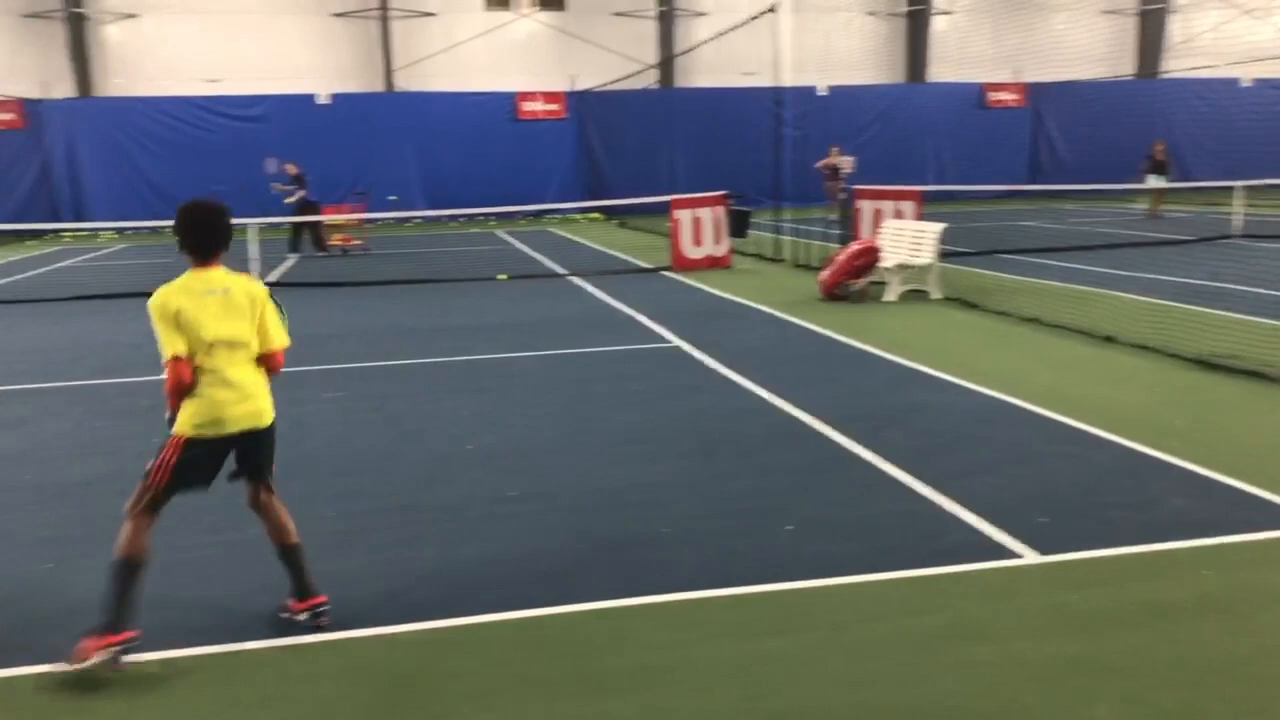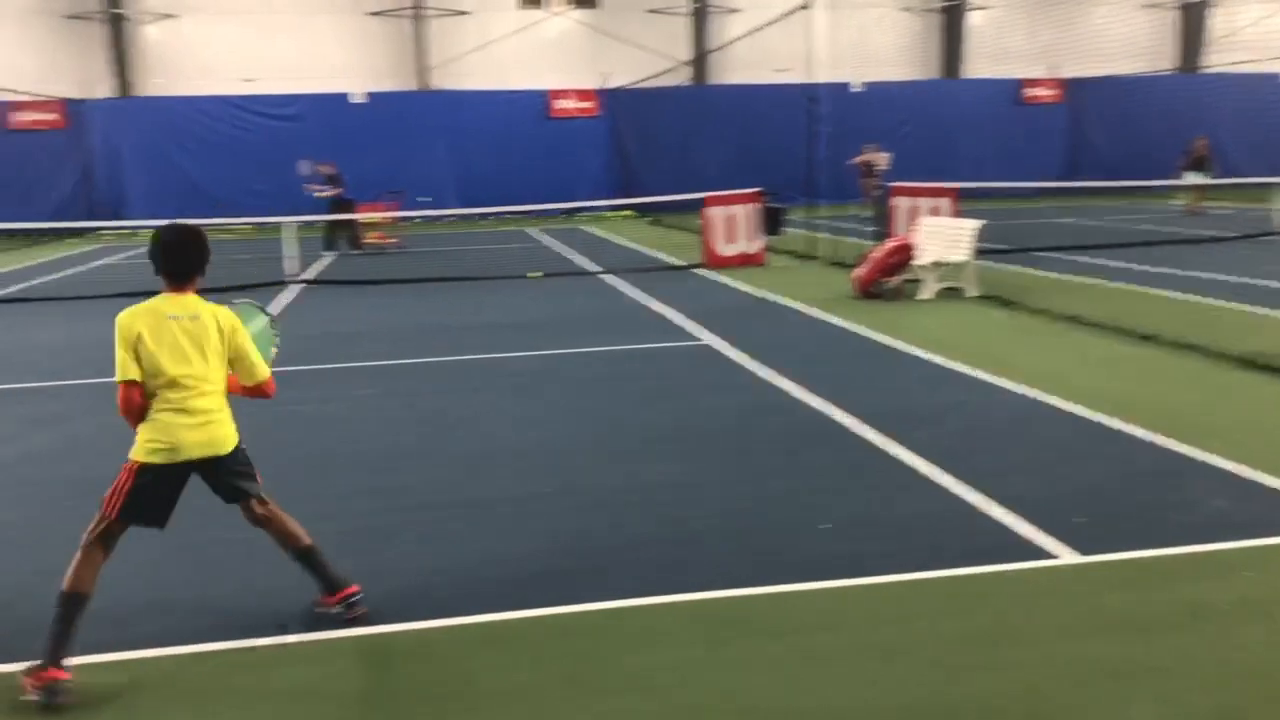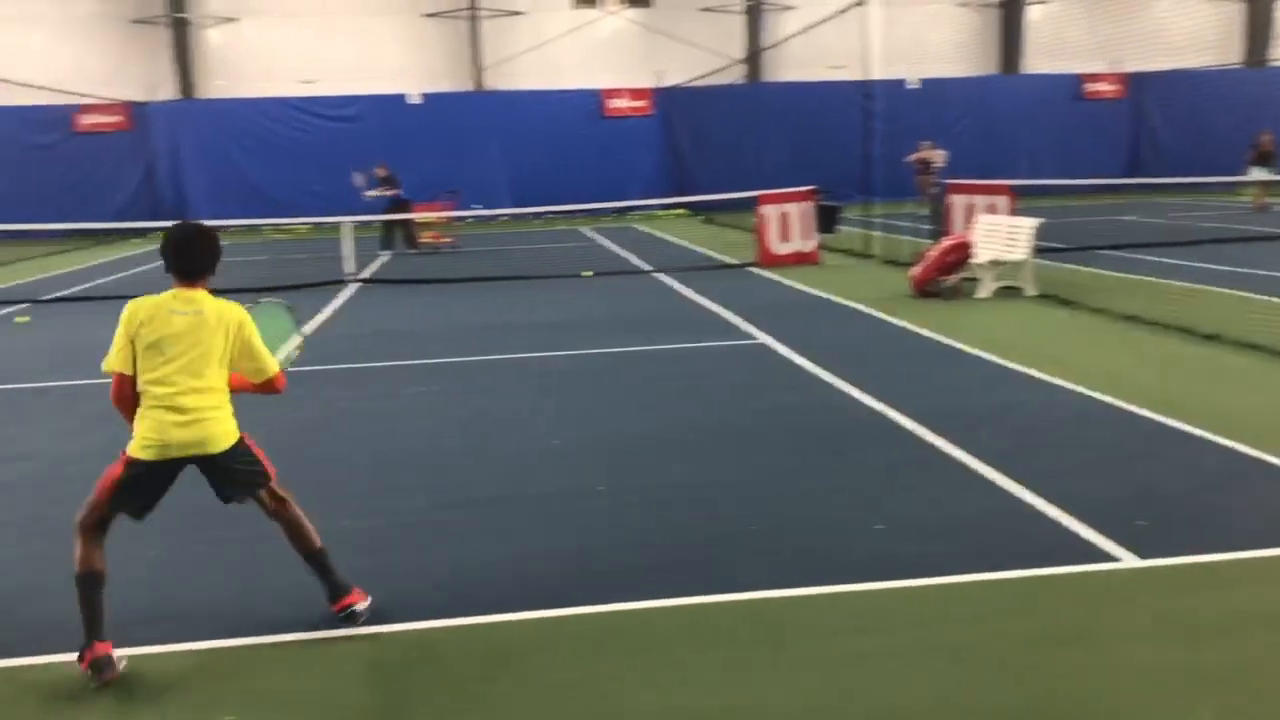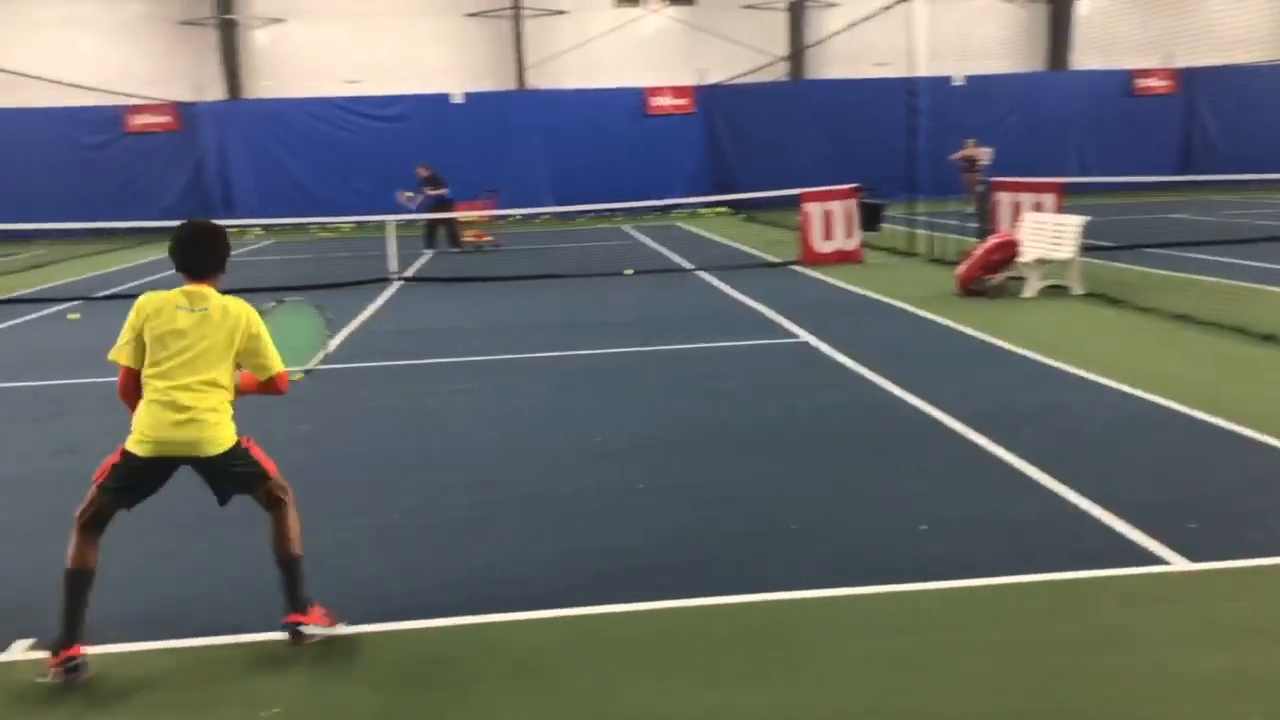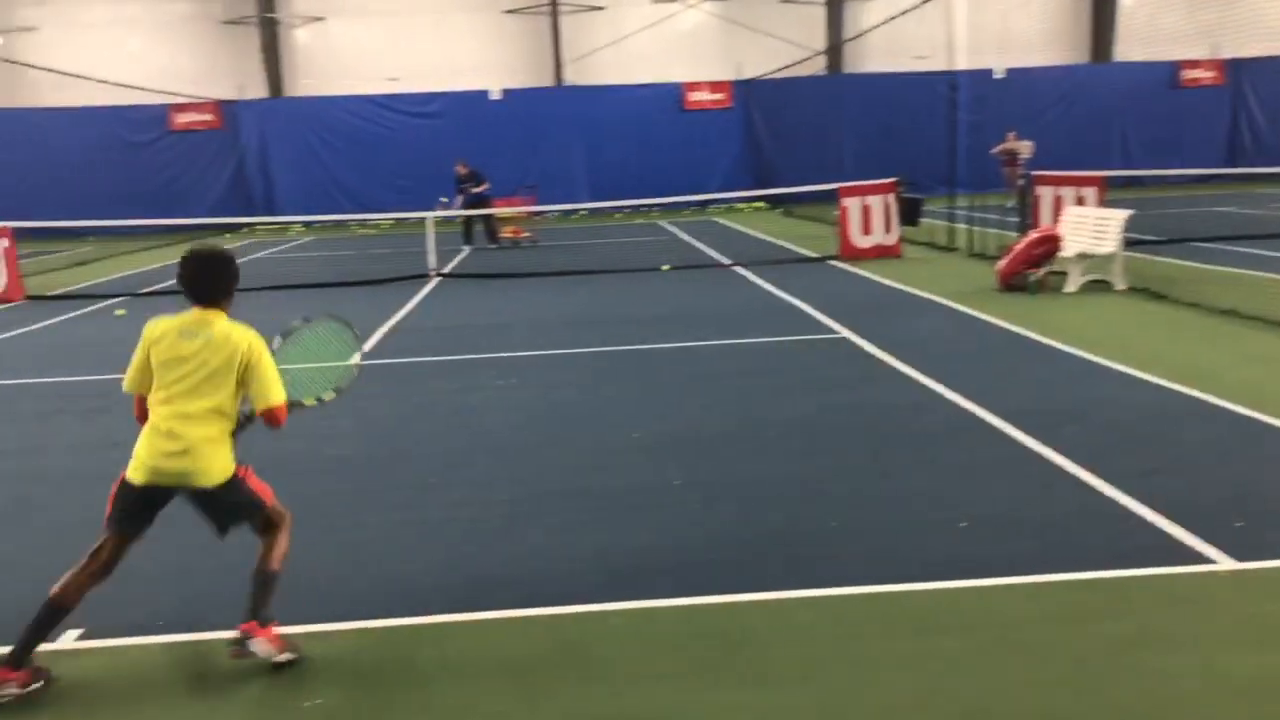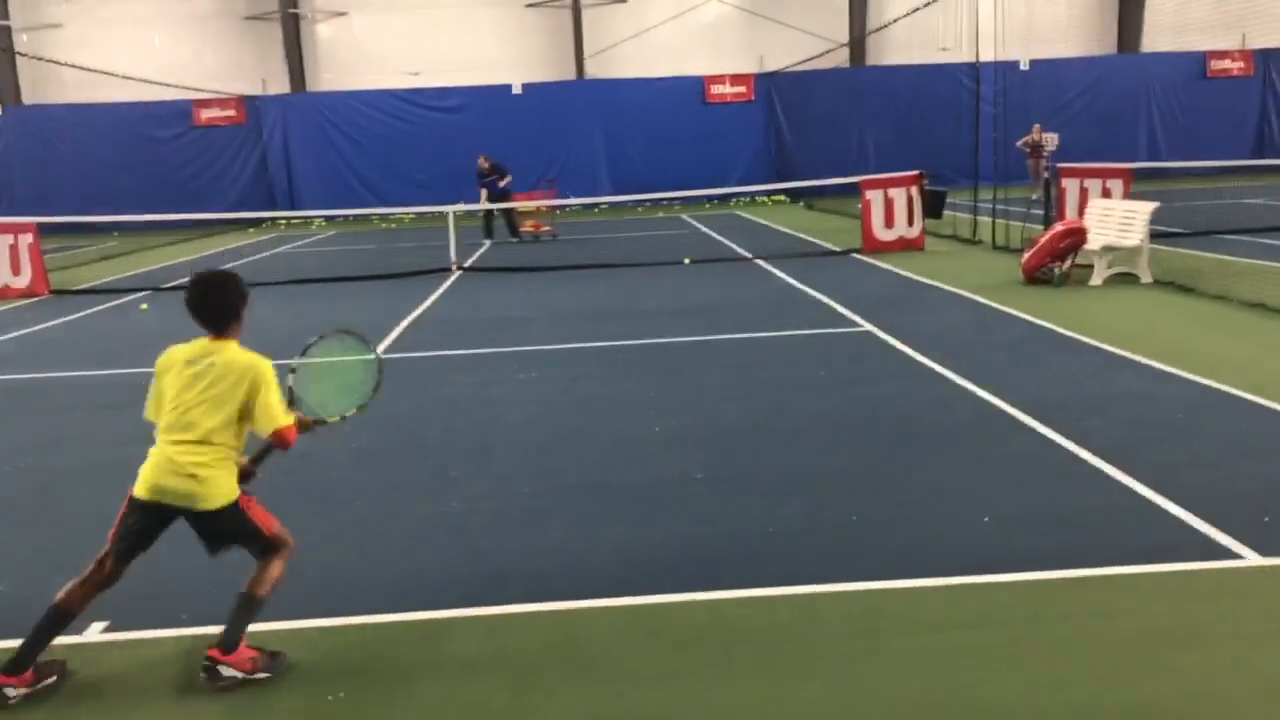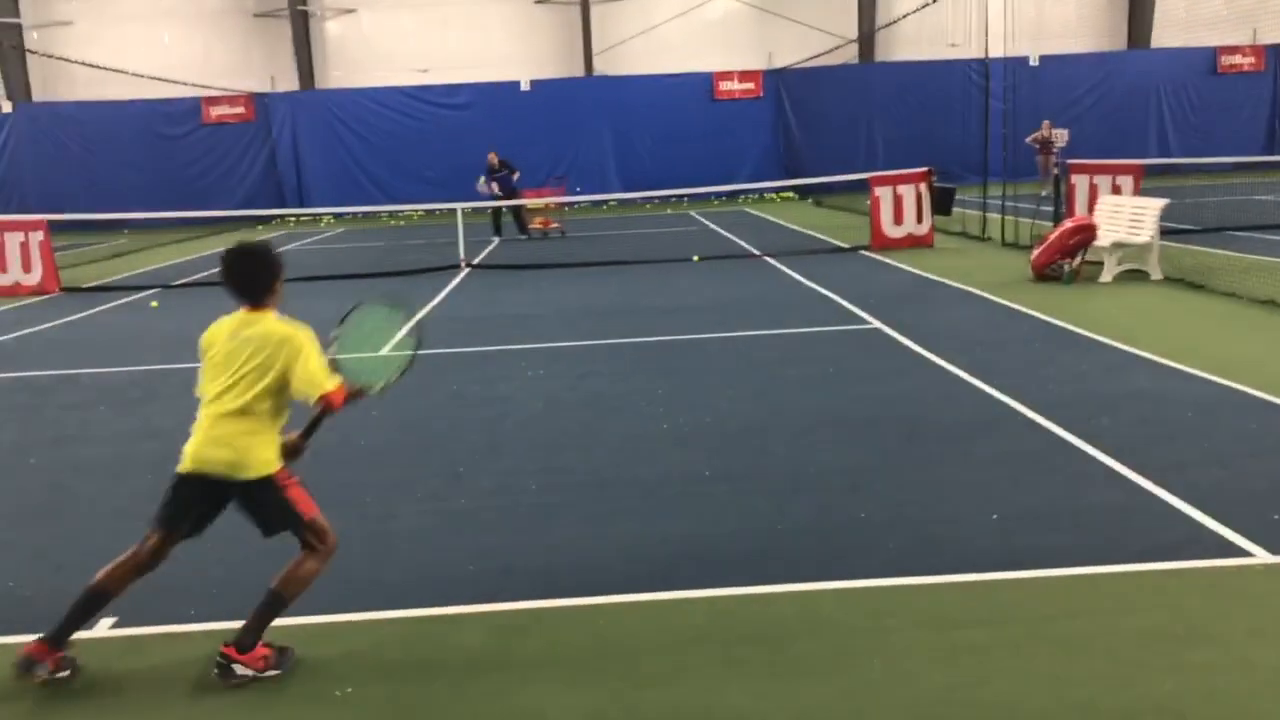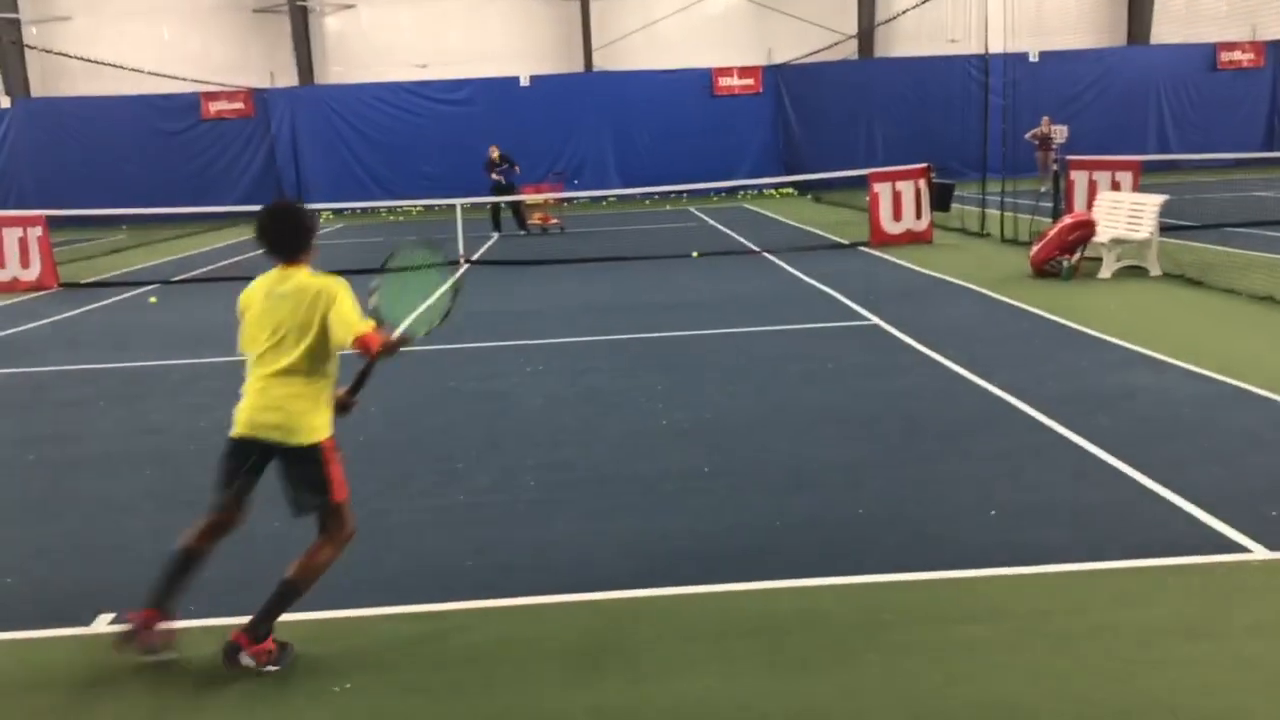
dt=0.1s
person 1, frame 1
left shoulder: (166, 299)
right shoulder: (251, 289)
left elbow: (181, 377)
right elbow: (274, 359)
left wrist: (175, 409)
left hip: (203, 417)
right hip: (256, 413)
left knee: (141, 510)
right knee: (264, 498)
left ankle: (114, 630)
right ankle: (309, 598)
person 1, frame 2
left shoulder: (131, 320)
right shoulder: (222, 318)
left elbow: (129, 401)
right elbow: (261, 387)
left hip: (163, 446)
right hip: (219, 439)
left knee: (97, 542)
right knee: (263, 510)
left ankle: (51, 669)
right ankle: (339, 590)
person 1, frame 3
left shoulder: (136, 312)
right shoulder: (234, 316)
left elbow: (121, 393)
right elbow: (273, 383)
left hip: (155, 442)
right hip: (218, 435)
left knee: (89, 527)
right knee: (280, 504)
left ankle: (96, 647)
right ankle: (342, 597)
person 1, frame 4
left shoulder: (146, 307)
right shoulder: (239, 313)
left elbow: (128, 383)
right elbow: (278, 383)
left hip: (151, 435)
right hip: (212, 433)
left knee: (88, 524)
right knee: (280, 500)
left ankle: (66, 650)
right ankle: (302, 613)
person 1, frame 5
left shoulder: (157, 332)
right shoulder: (247, 342)
left elbow: (141, 408)
right elbow: (275, 414)
right wrist: (285, 403)
left hip: (151, 462)
right hip: (209, 466)
left knee: (102, 558)
right knee: (276, 525)
right ankle: (257, 632)
person 1, frame 6
left shoulder: (171, 360)
right shoulder: (254, 368)
right elbow: (283, 437)
right wrist: (299, 423)
left hip: (157, 480)
right hip: (212, 488)
left knee: (105, 569)
right knee: (278, 550)
right ankle: (228, 651)
person 1, frame 7
left shoulder: (213, 335)
right shoulder: (294, 336)
right elbow: (330, 401)
right wrist: (347, 391)
left hip: (200, 456)
right hip: (254, 463)
left knee: (149, 552)
right knee: (320, 546)
left ankle: (50, 647)
right ankle: (244, 649)
person 1, frame 8
left shoulder: (251, 294)
right shoulder: (329, 288)
right elbow: (368, 344)
right wrist: (390, 341)
left hip: (251, 421)
right hip: (303, 427)
left knee: (220, 518)
right knee: (338, 530)
left ankle: (150, 616)
right ankle: (255, 638)
